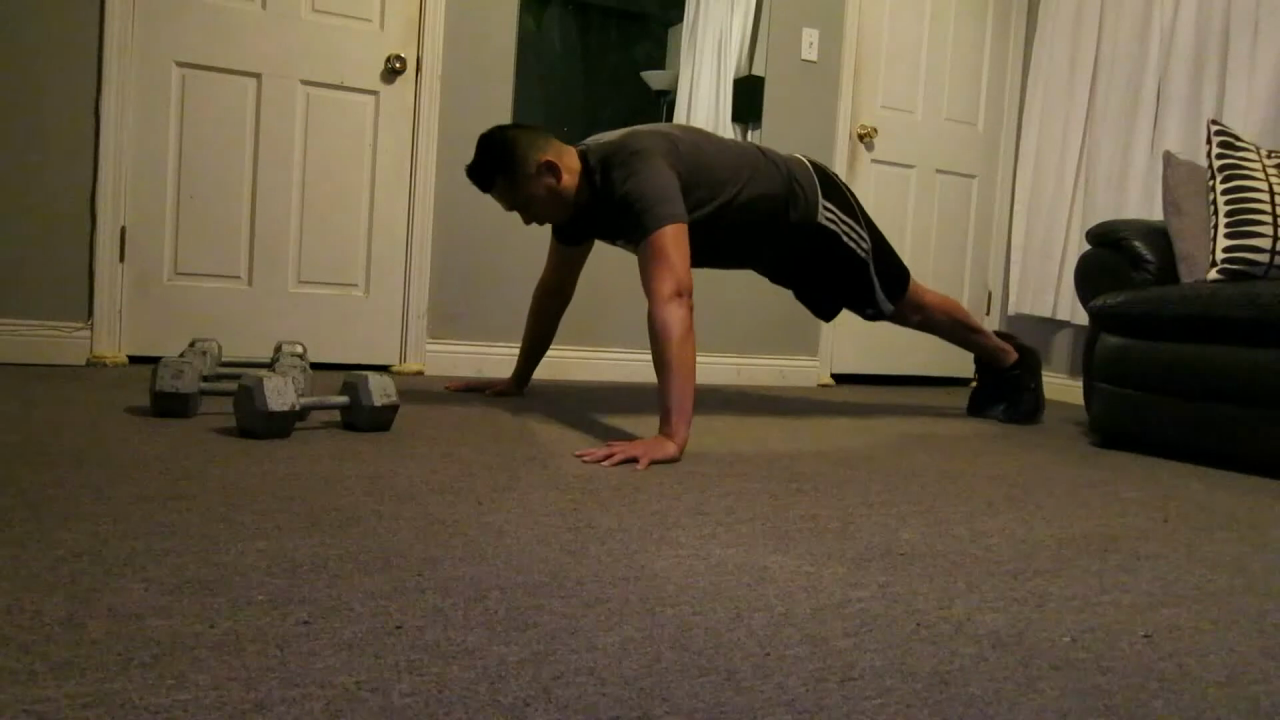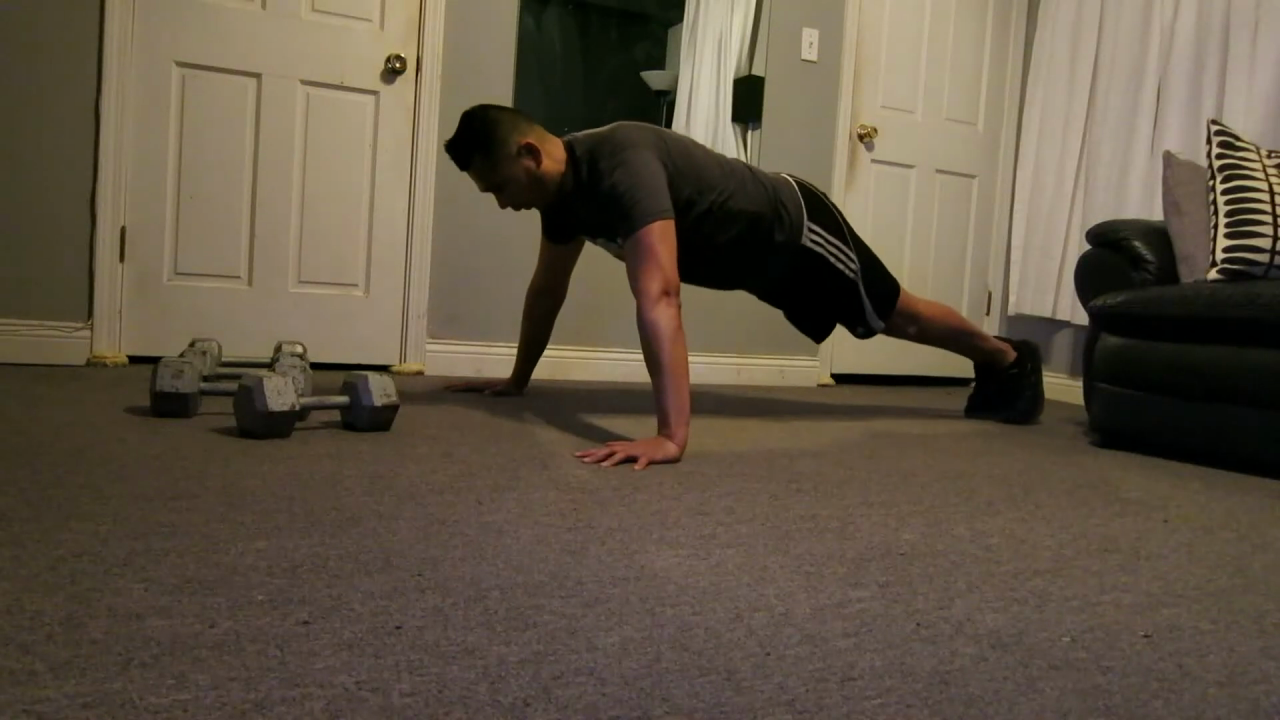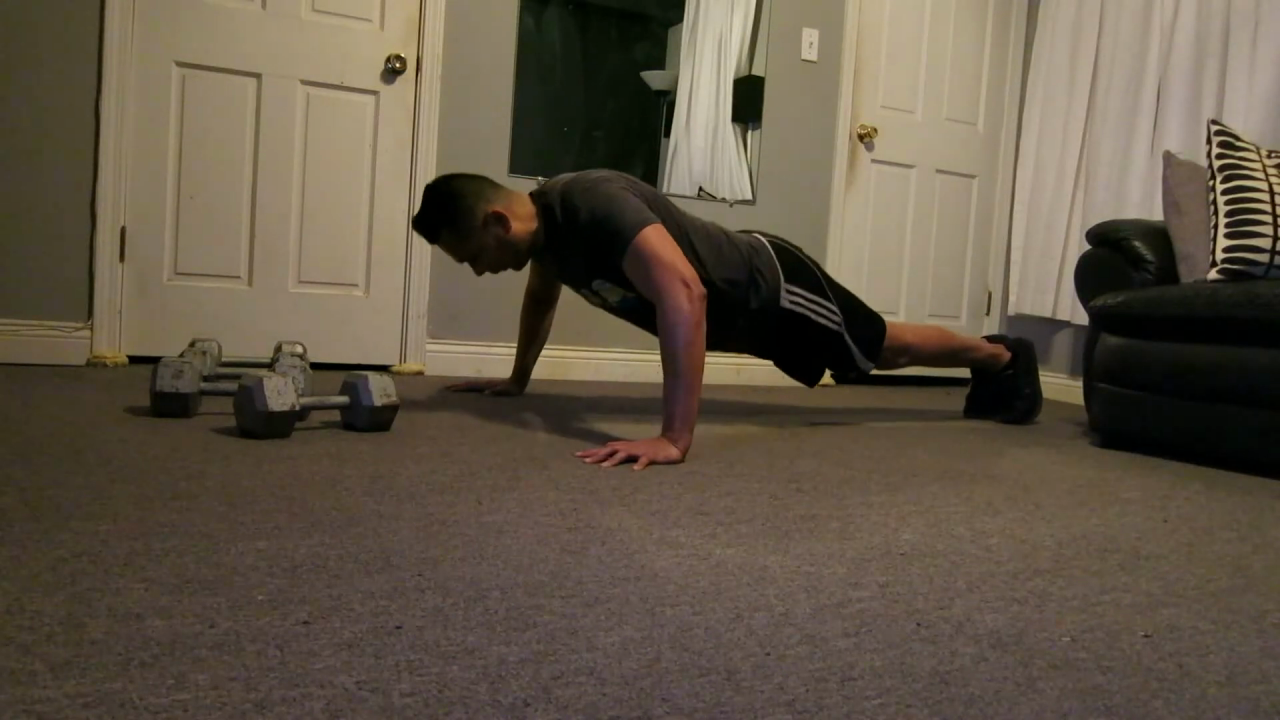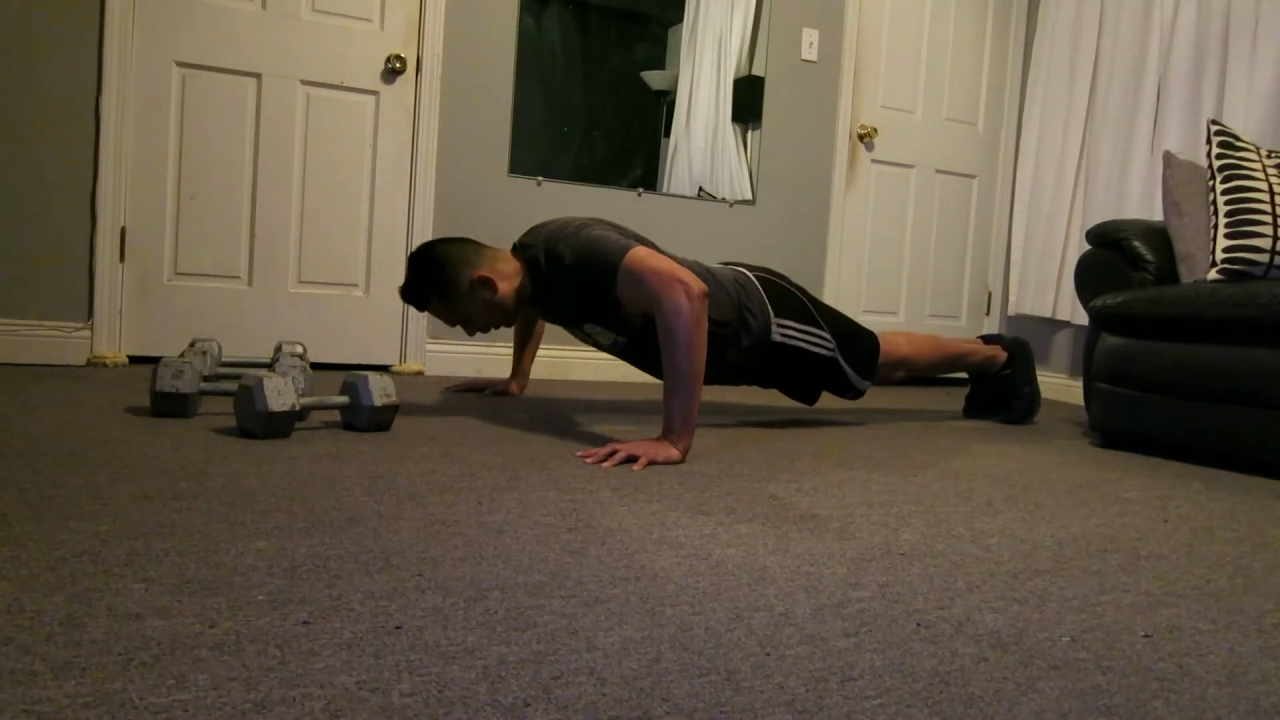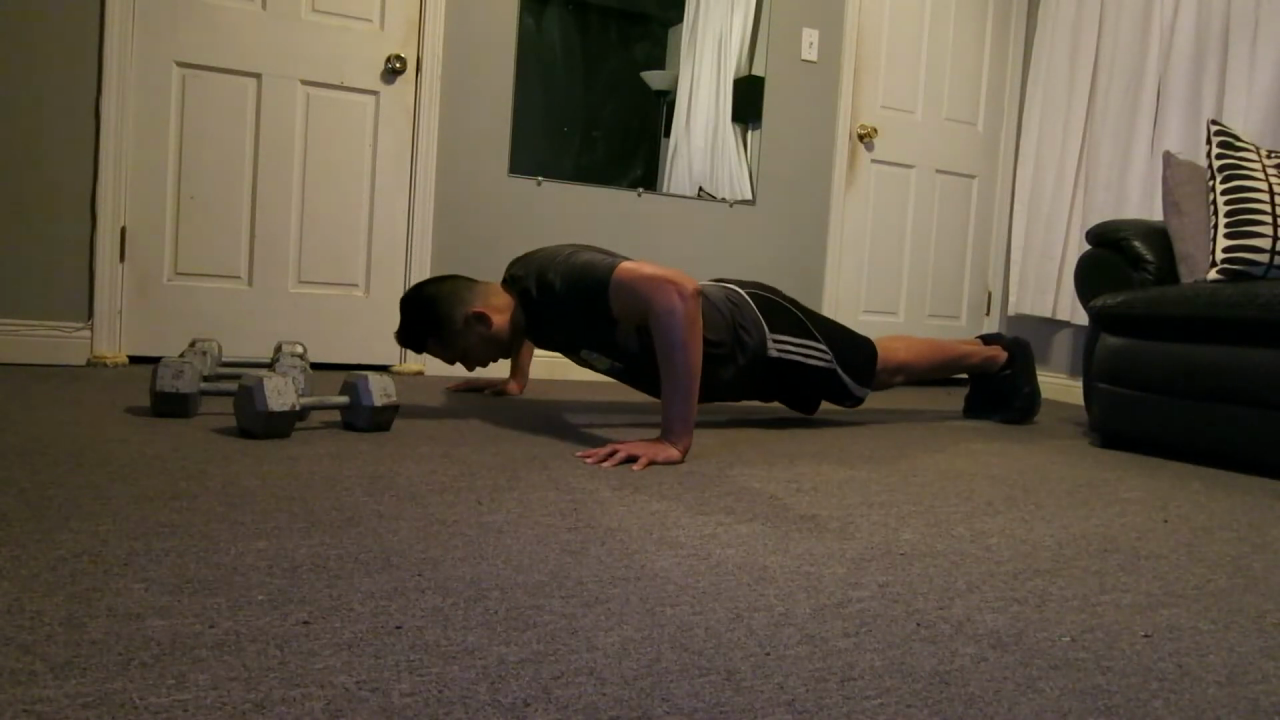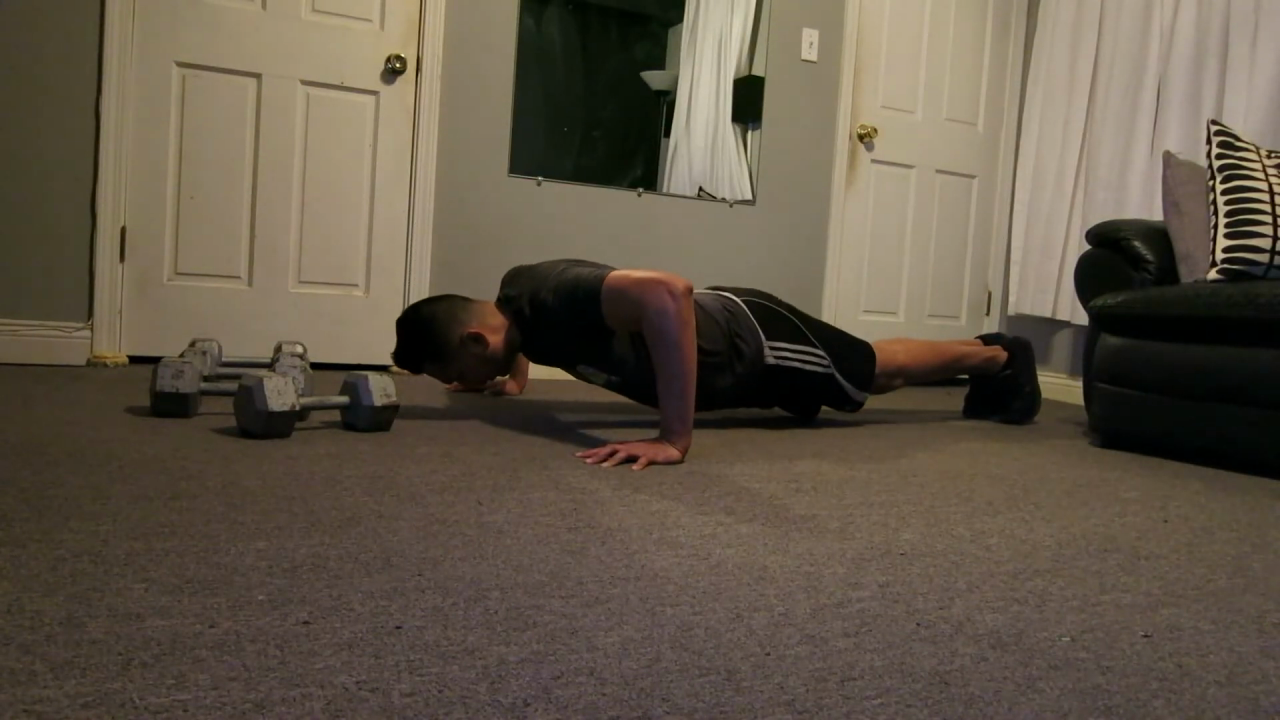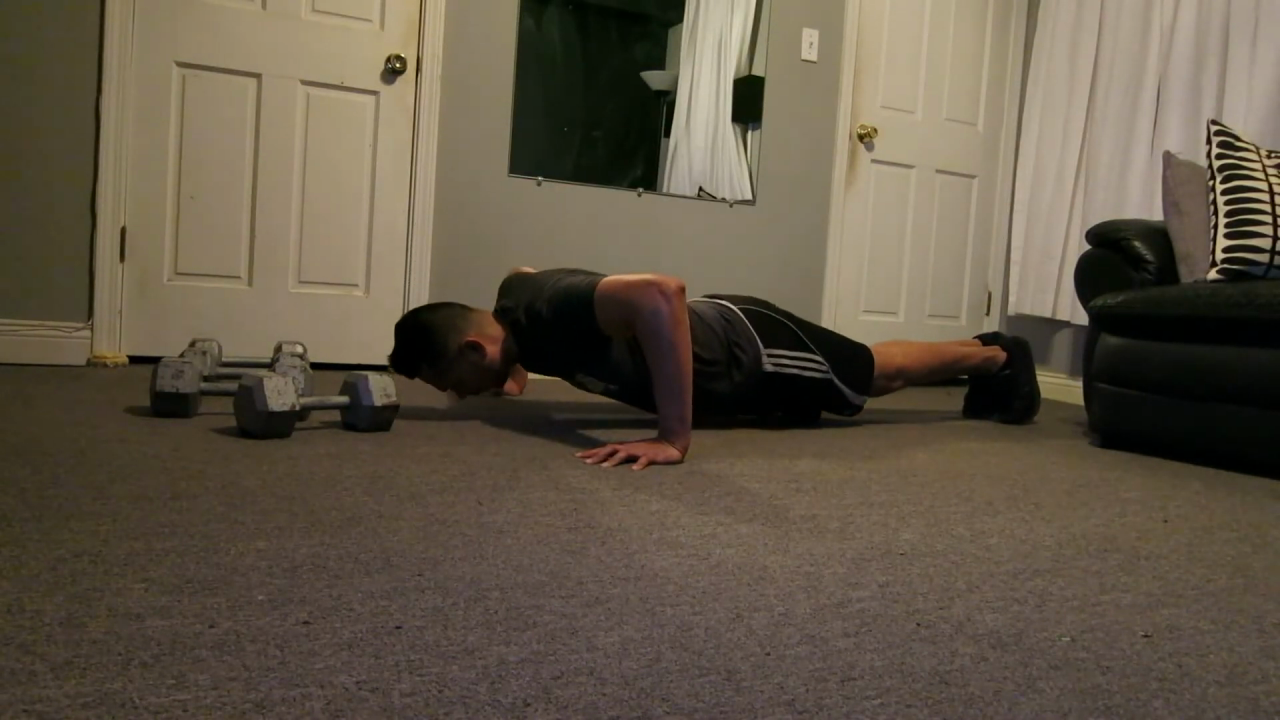
dt=0.7s
person 1, frame 1
left shoulder: (634, 172)
right shoulder: (576, 188)
left elbow: (671, 298)
right elbow: (554, 288)
left wrist: (670, 436)
right wrist: (518, 378)
left hip: (808, 210)
right hip: (769, 235)
left knee: (905, 304)
right knee: (888, 312)
left ankle: (1011, 359)
right ankle: (993, 357)
person 1, frame 2
left shoulder: (620, 165)
right shoulder: (565, 185)
left elbow: (658, 297)
right elbow: (547, 286)
left wrist: (672, 436)
right wrist: (517, 380)
left hip: (793, 228)
right hip: (756, 255)
left knee: (899, 317)
right knee: (889, 325)
left ankle: (1010, 360)
right ankle: (993, 365)
person 1, frame 3
left shoulder: (593, 206)
right shoulder: (544, 221)
left elbow: (685, 294)
right elbow: (542, 294)
left wrist: (675, 438)
right wrist: (517, 379)
left hip: (771, 287)
right hip: (743, 298)
left knee: (888, 349)
right knee: (884, 353)
left ankle: (1004, 359)
right ankle: (993, 358)
person 1, frame 4
left shoulder: (575, 255)
right shoulder: (528, 258)
left elbow: (686, 296)
left wrist: (675, 439)
right wrist: (517, 377)
left hip: (759, 317)
right hip: (733, 311)
left knee: (883, 361)
right knee: (880, 364)
left ankle: (1001, 358)
right ankle: (990, 357)
person 1, frame 5
left shoulder: (565, 282)
right shoulder: (520, 282)
left elbow: (677, 293)
left wrist: (674, 439)
right wrist: (516, 378)
left hip: (754, 332)
right hip: (730, 322)
left knee: (881, 367)
right knee: (877, 367)
left ankle: (1001, 358)
right ankle: (990, 355)
person 1, frame 6
left shoulder: (557, 301)
right shoulder: (514, 294)
left elbow: (668, 293)
left wrist: (675, 439)
right wrist: (514, 379)
left hip: (750, 339)
right hip: (725, 331)
left knee: (880, 370)
right knee: (873, 370)
left ankle: (1003, 357)
right ankle: (987, 354)
person 1, frame 7
left shoulder: (552, 314)
right shoulder: (512, 303)
left elbow: (661, 291)
left wrist: (674, 438)
right wrist: (515, 378)
left hip: (749, 349)
right hip: (720, 332)
left knee: (882, 372)
right knee: (873, 374)
left ankle: (1000, 356)
right ankle: (985, 354)
